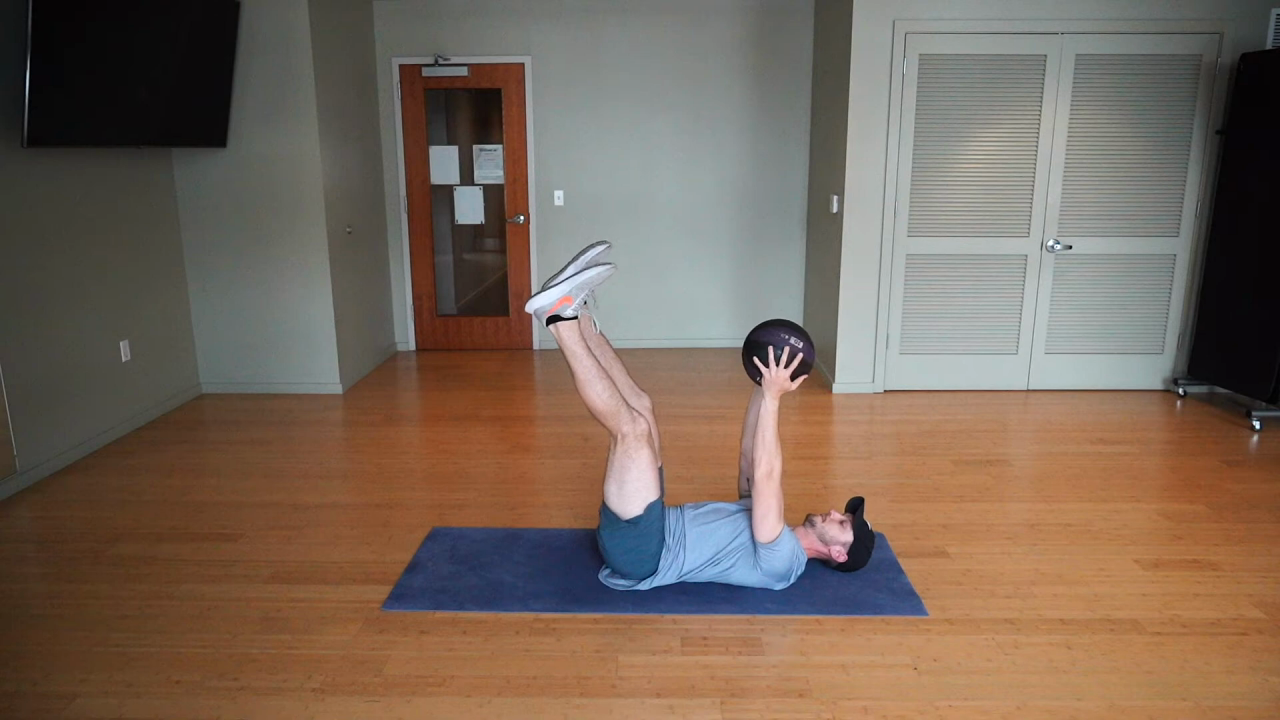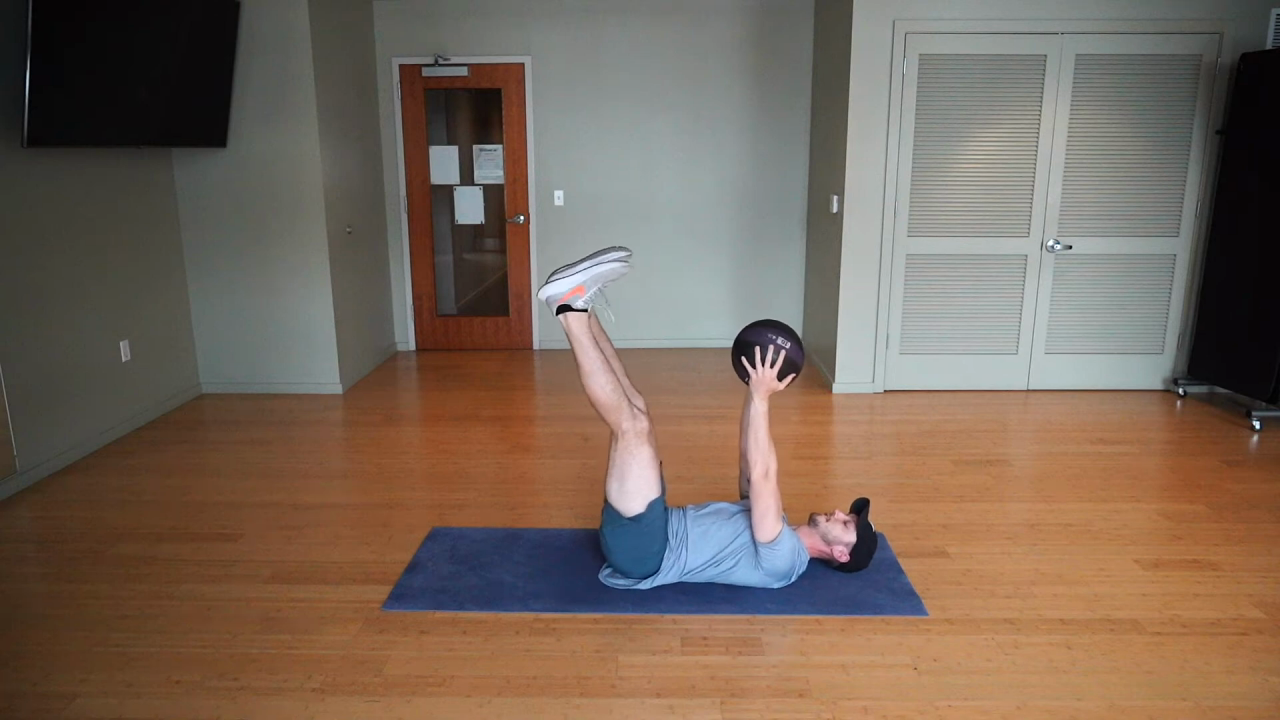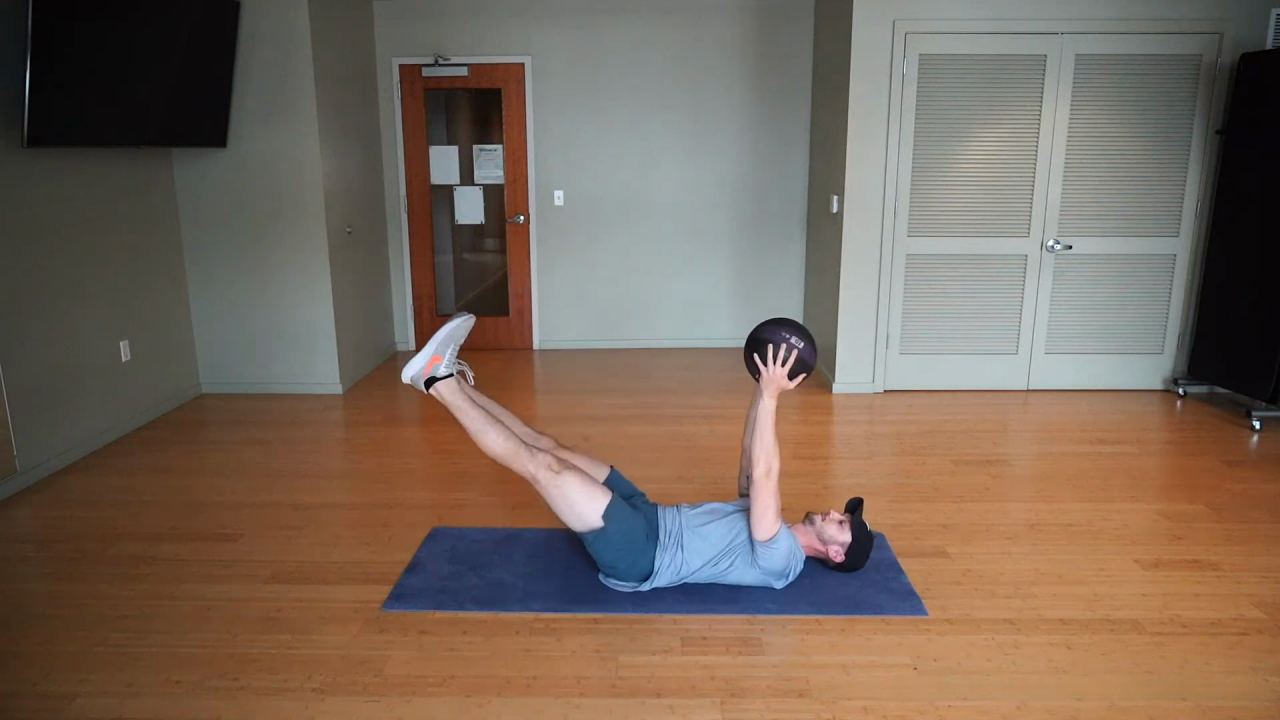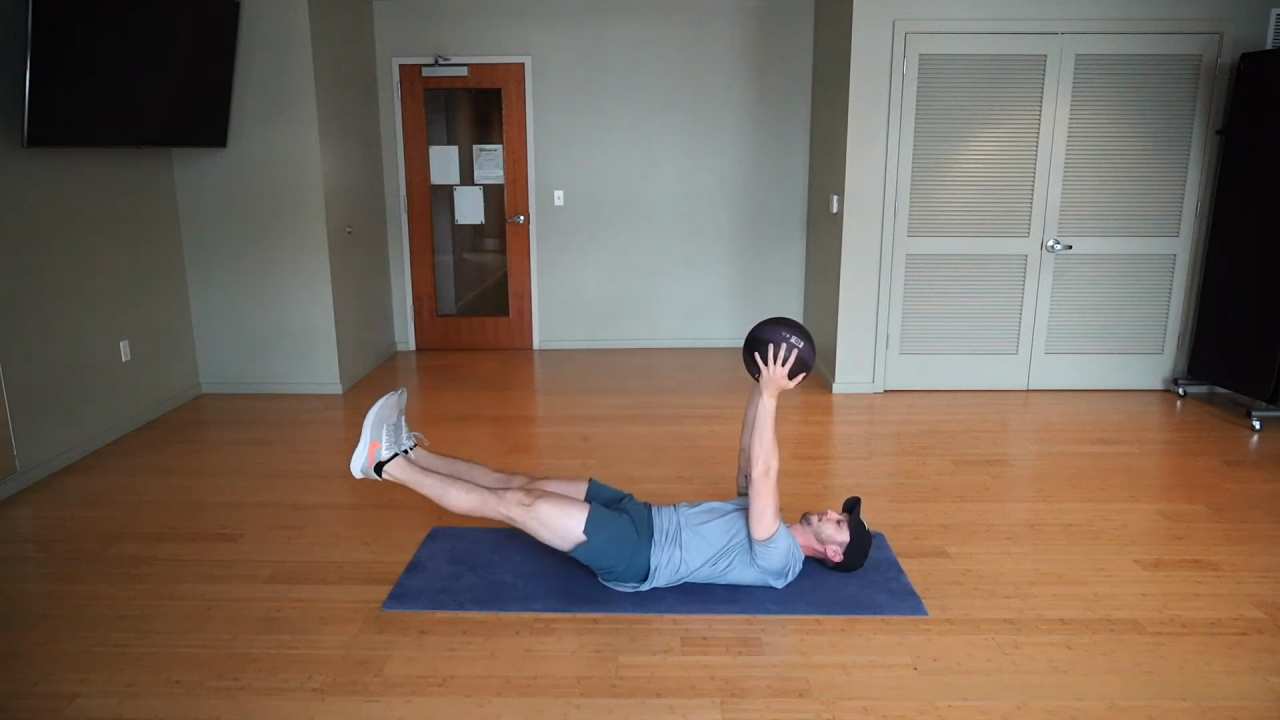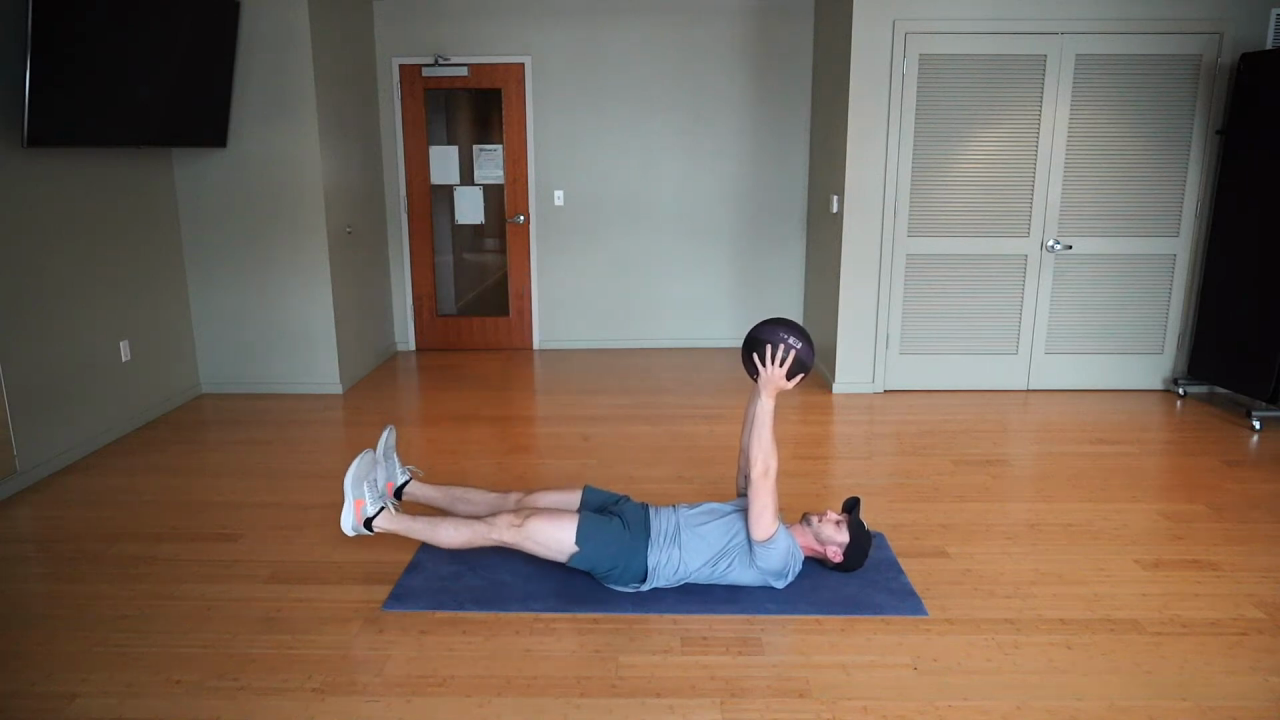
dt=0.7s
person 1, frame 1
left shoulder: (781, 561)
right shoulder: (773, 528)
left elbow: (766, 475)
right elbow: (750, 464)
left wrist: (773, 397)
right wrist: (764, 390)
left hip: (637, 553)
right hip: (653, 532)
left knee: (631, 427)
right knee: (638, 408)
left ankle: (562, 319)
right ankle: (575, 315)
person 1, frame 2
left shoulder: (783, 559)
right shoulder: (775, 529)
left elbow: (762, 475)
right elbow: (750, 468)
left wrist: (760, 398)
right wrist: (756, 393)
left hip: (639, 554)
right hip: (647, 534)
left knee: (631, 425)
right knee: (635, 412)
left ankle: (572, 310)
right ankle: (580, 308)
person 1, frame 3
left shoulder: (780, 559)
right shoulder: (773, 532)
left elbow: (765, 475)
right elbow: (751, 464)
left wrist: (770, 397)
right wrist: (763, 391)
left hip: (638, 554)
right hip: (649, 521)
left knee: (541, 463)
right knee: (550, 449)
left ankle: (441, 383)
right ankle: (453, 382)
person 1, frame 4
left shoulder: (778, 559)
right shoulder: (770, 527)
left elbow: (763, 475)
right elbow: (749, 464)
left wrist: (770, 397)
right wrist: (761, 392)
left hip: (636, 554)
right hip: (641, 519)
left knee: (514, 503)
right knee: (523, 485)
left ankle: (390, 465)
right ankle: (407, 455)
person 1, frame 5
left shoulder: (777, 560)
right shoulder: (769, 527)
left elbow: (763, 475)
right elbow: (748, 466)
left wrist: (769, 397)
right wrist: (760, 393)
left hip: (634, 555)
right hip: (639, 519)
left knee: (507, 527)
right knee: (517, 501)
left ankle: (380, 519)
right ankle: (404, 487)
